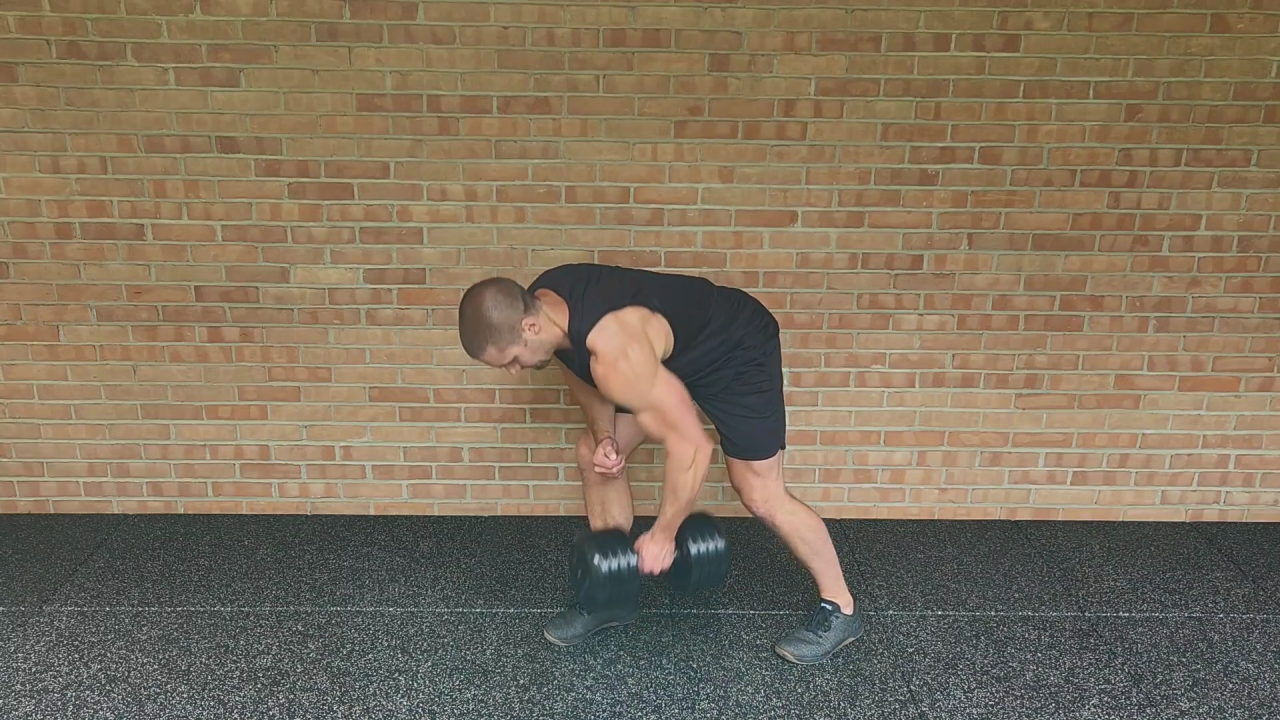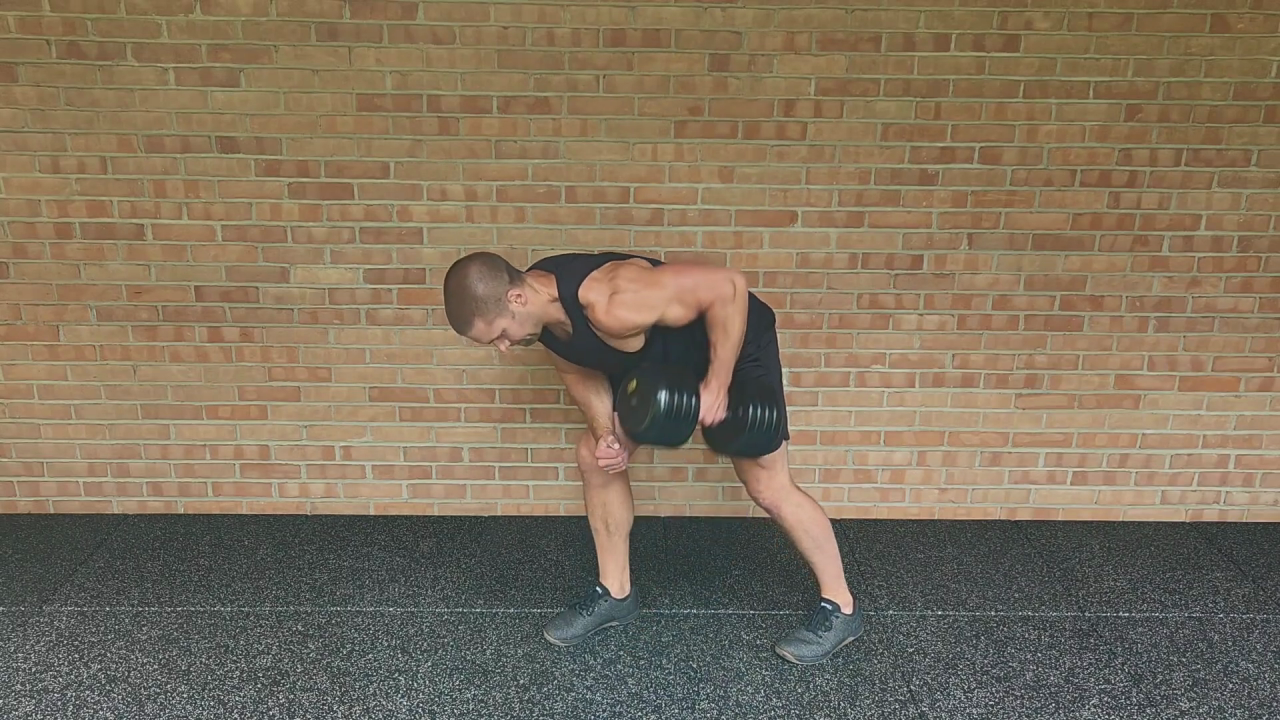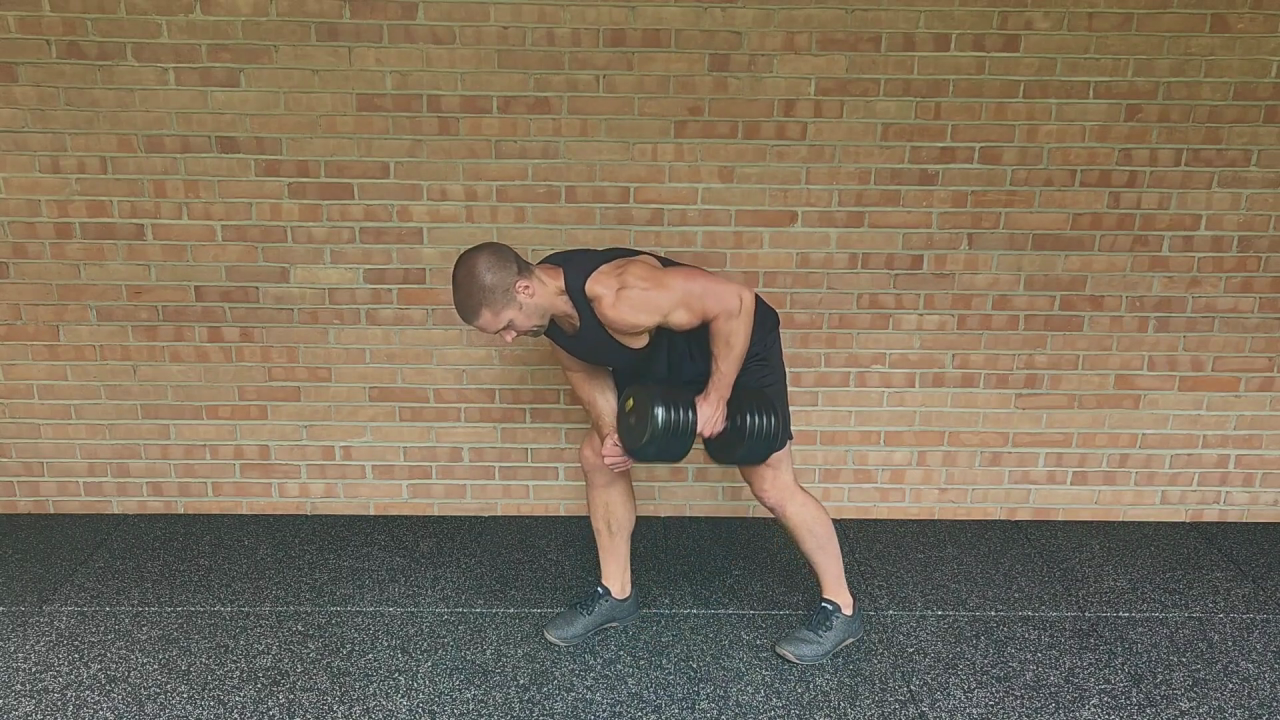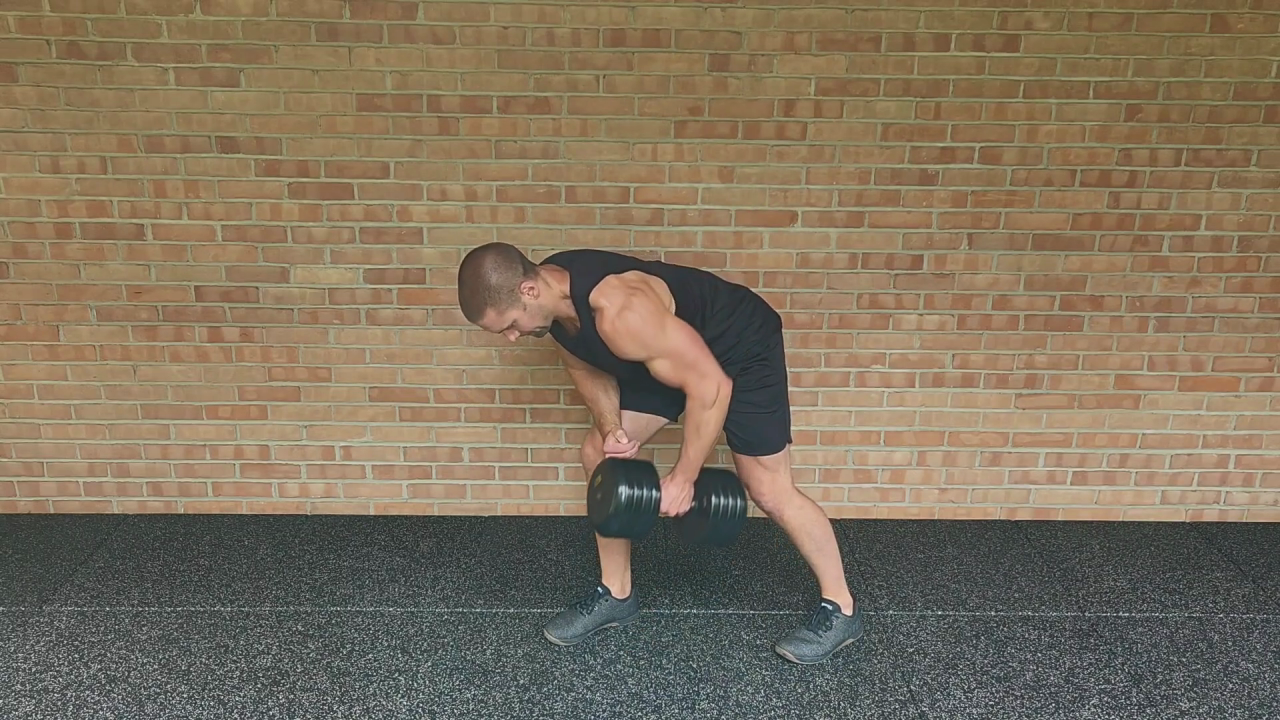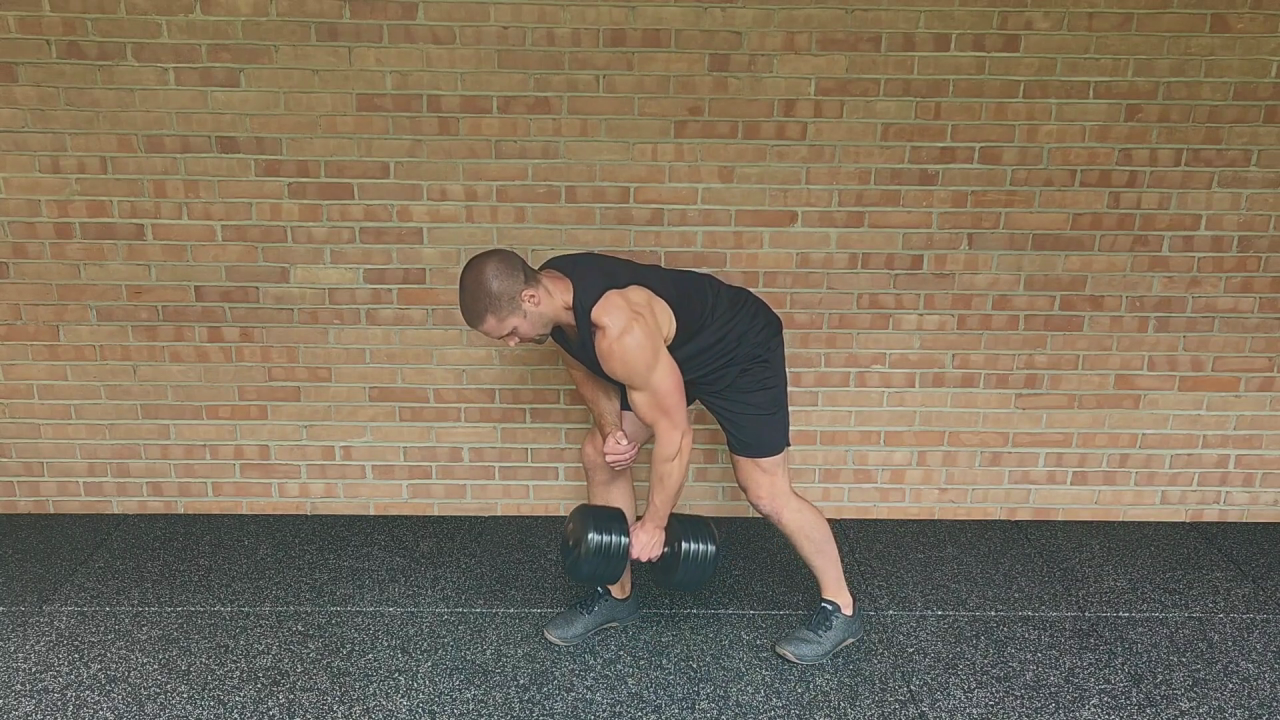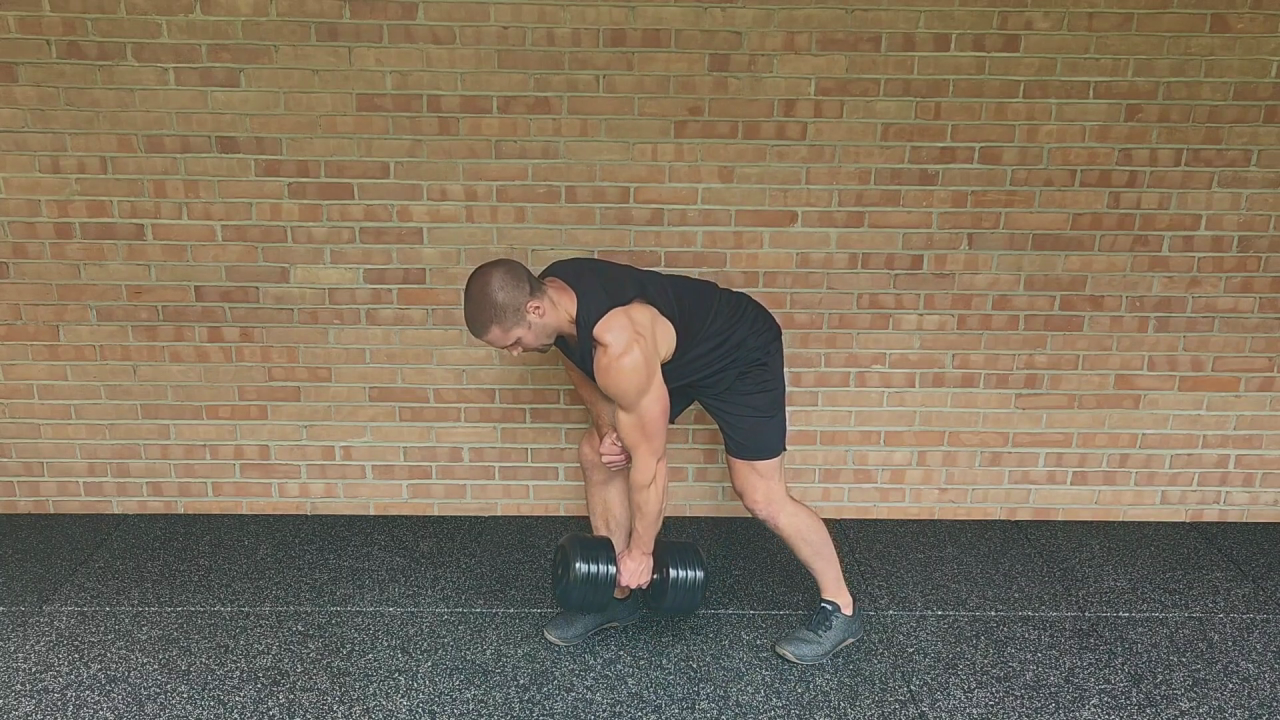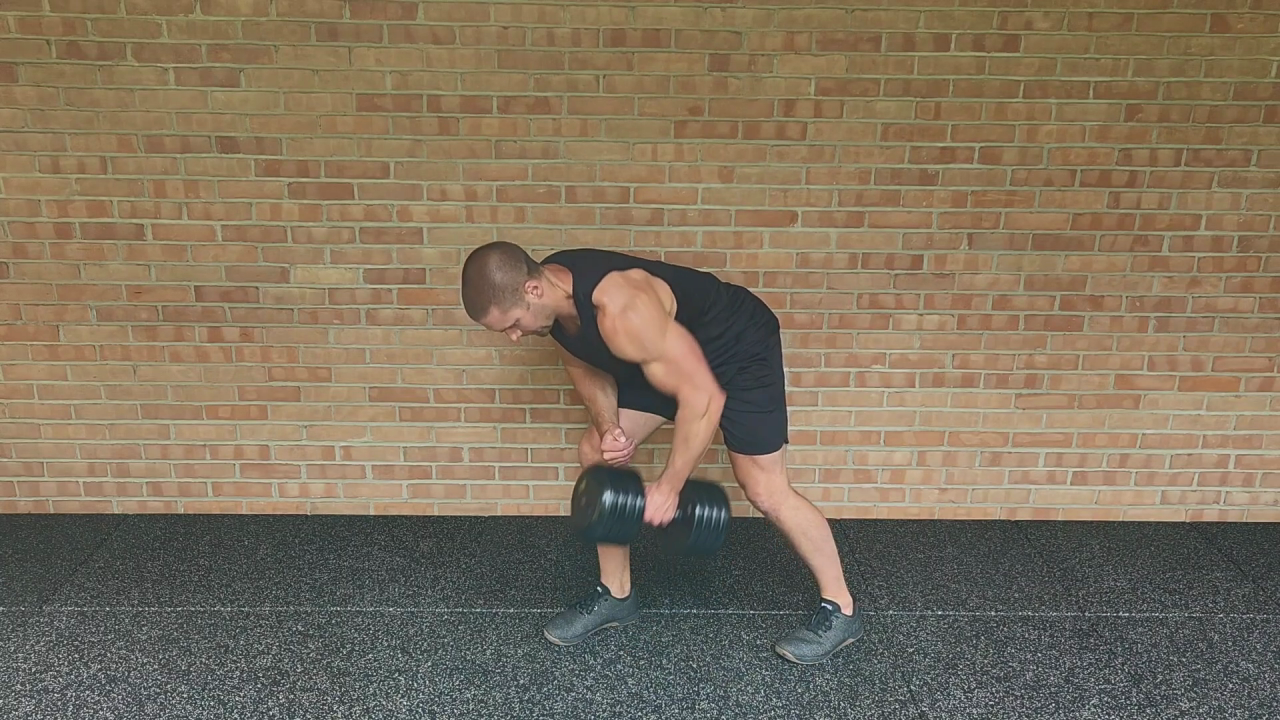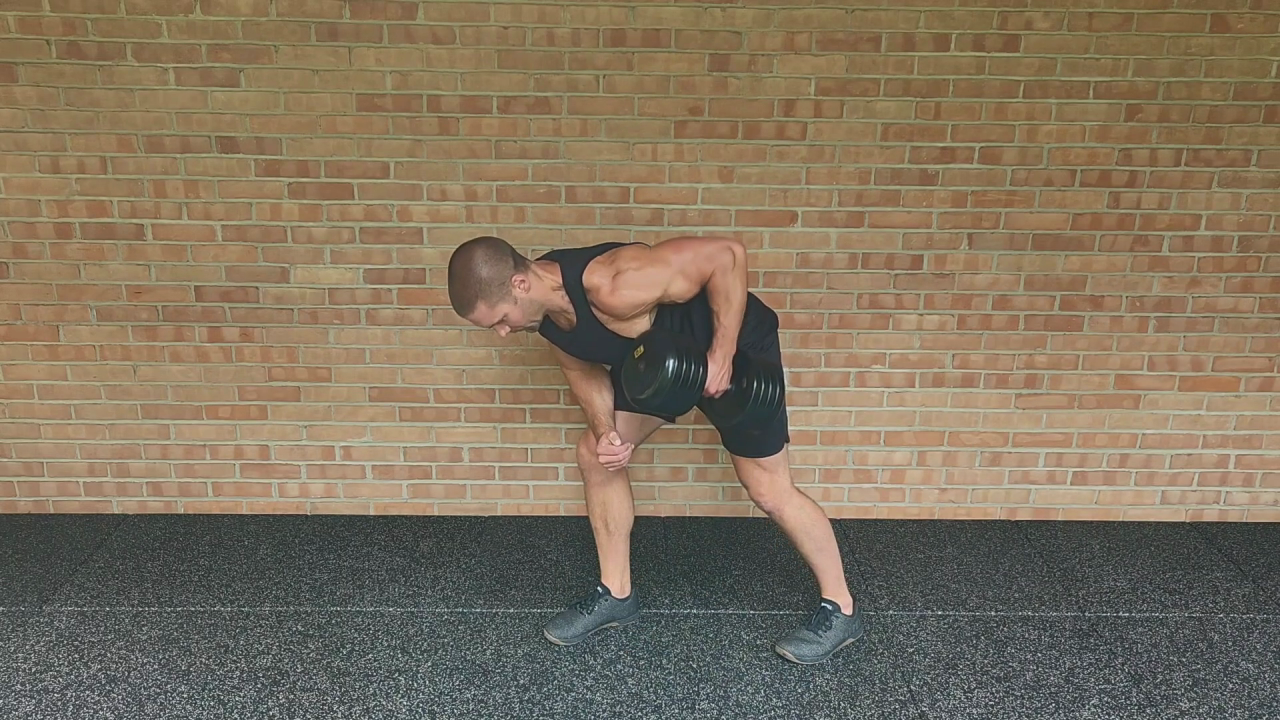
dt=0.3s
person 1, frame 1
left shoulder: (615, 354)
right shoulder: (535, 302)
left elbow: (691, 447)
right elbow: (581, 370)
left wrist: (662, 535)
right wrist: (603, 435)
left hip: (737, 349)
right hip: (674, 349)
left knee: (760, 495)
right knee: (591, 456)
left ankle: (841, 608)
person 1, frame 2
left shoulder: (609, 305)
right shoulder: (539, 303)
left elbow: (728, 287)
right elbow: (578, 368)
left wrist: (717, 385)
right wrist: (604, 432)
left hip: (732, 346)
right hip: (658, 356)
left knee: (768, 488)
right knee: (594, 458)
left ankle: (841, 608)
right ankle: (616, 593)
person 1, frame 3
left shoulder: (617, 299)
right shoulder: (545, 303)
left elbow: (735, 300)
right elbow: (583, 368)
left wrist: (716, 396)
right wrist: (609, 431)
left hip: (738, 347)
right hip: (661, 356)
left knee: (772, 488)
right knee: (598, 458)
left ankle: (841, 608)
right ankle: (616, 594)
person 1, frame 4
left shoulder: (619, 313)
right shoulder: (552, 292)
left elbow: (712, 386)
right elbow: (586, 364)
left wrist: (682, 478)
right wrist: (610, 427)
left hip: (741, 346)
right hip: (665, 351)
left knee: (769, 491)
right knee: (598, 454)
left ankle: (841, 608)
right ankle: (616, 594)
person 1, frame 5
left shoulder: (620, 331)
right shoulder: (552, 291)
left elbow: (674, 434)
right elbow: (585, 364)
left wrist: (654, 524)
right wrist: (610, 428)
left hip: (741, 349)
right hip: (672, 350)
left knee: (766, 493)
right knee: (598, 455)
left ankle: (841, 608)
right ankle: (616, 594)
person 1, frame 6
left shoulder: (620, 347)
right shoulder: (548, 291)
left elbow: (648, 461)
right elbow: (582, 365)
left wrist: (640, 552)
right wrist: (605, 428)
left hip: (740, 353)
right hip: (675, 352)
left knee: (762, 497)
right knee: (595, 456)
left ankle: (841, 609)
right ankle: (616, 595)
person 1, frame 7
left shoulder: (619, 312)
right shoulder: (551, 288)
left elbow: (705, 399)
right elbow: (582, 363)
left wrist: (667, 488)
right wrist: (607, 427)
left hip: (737, 347)
right hip: (670, 347)
left knee: (765, 491)
right knee: (595, 452)
left ankle: (840, 609)
right ankle: (616, 593)
person 1, frame 8
left shoulder: (611, 287)
right shoulder: (542, 302)
left elbow: (727, 253)
right elbow: (581, 369)
left wrist: (720, 356)
right wrist: (605, 431)
left hip: (734, 344)
left knee: (769, 491)
right knee: (595, 456)
left ankle: (841, 608)
right ankle: (616, 594)
